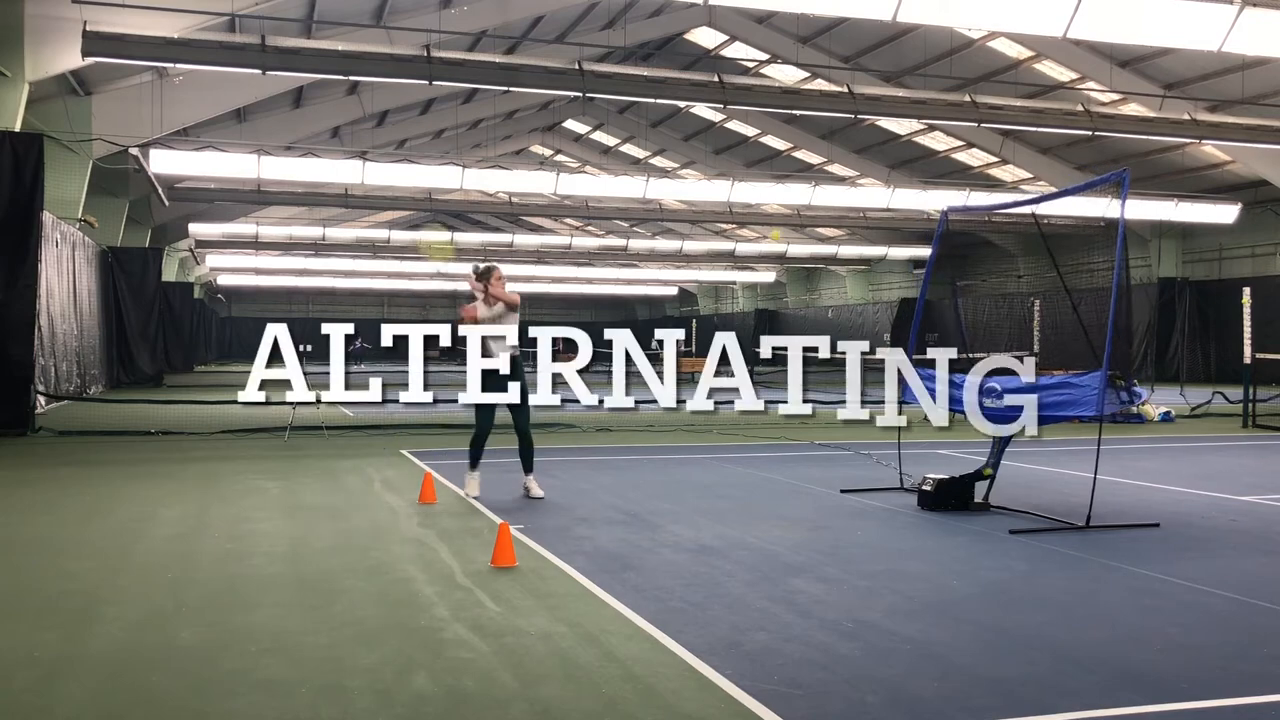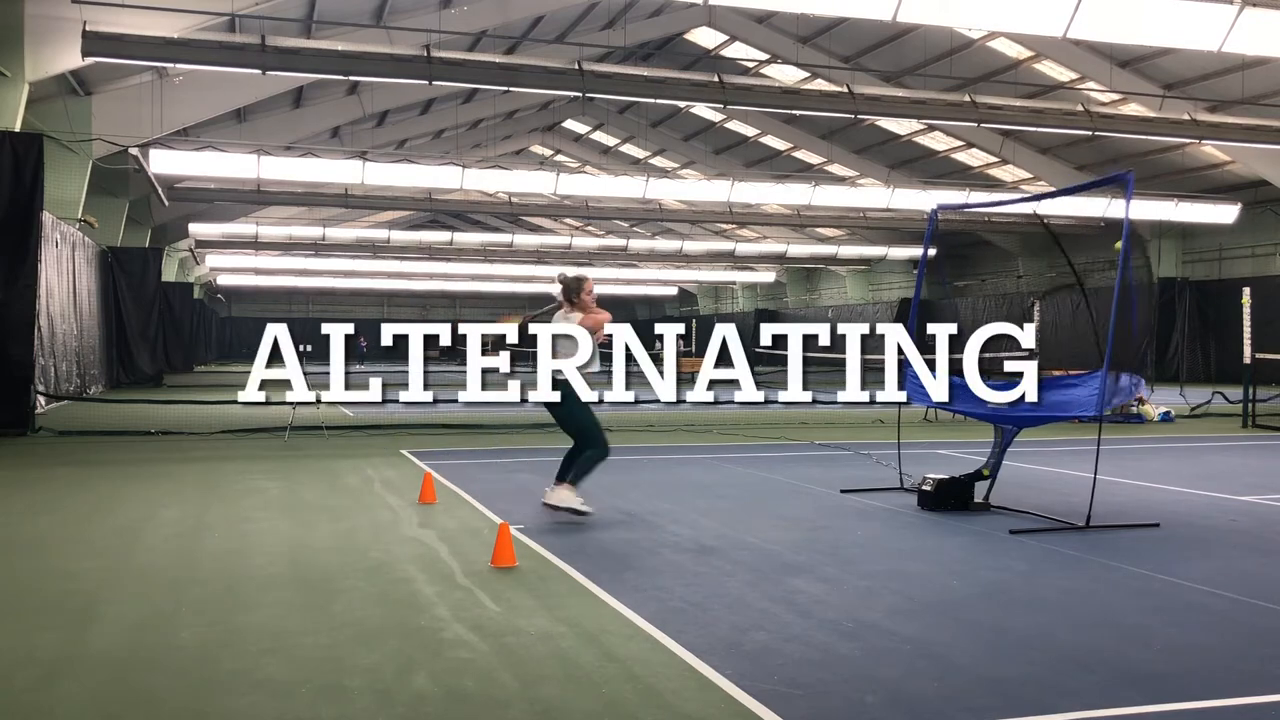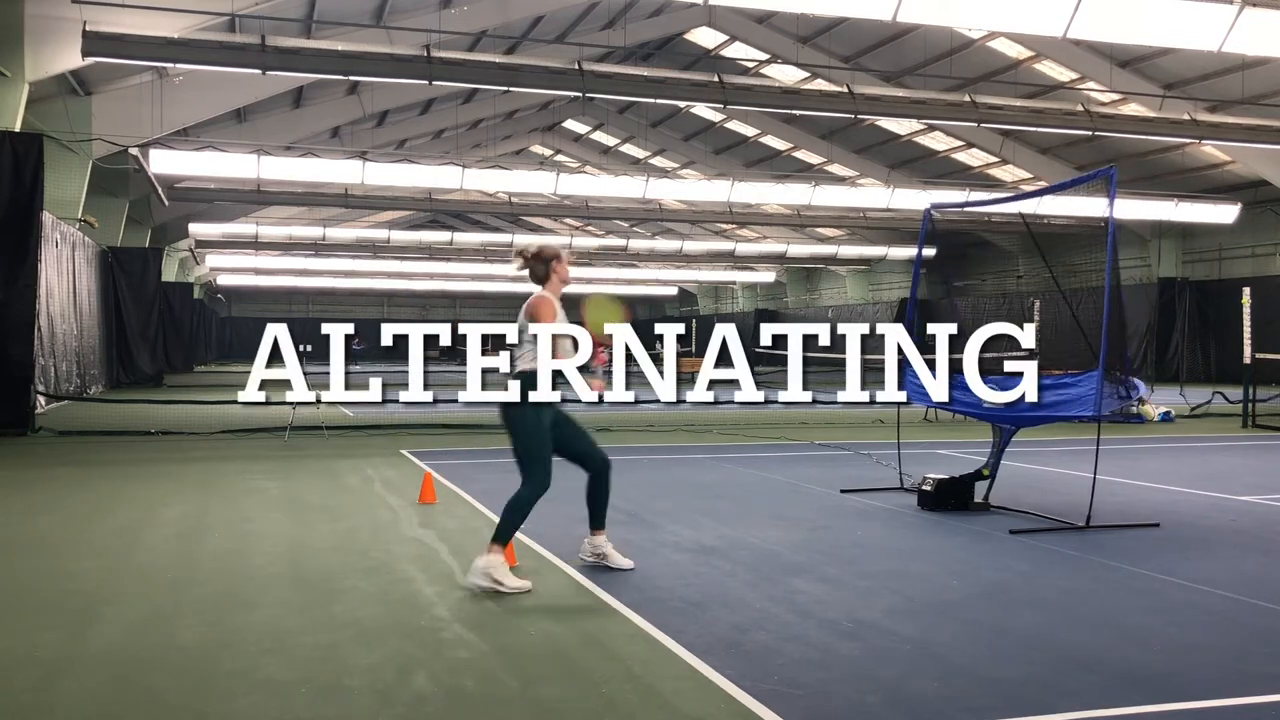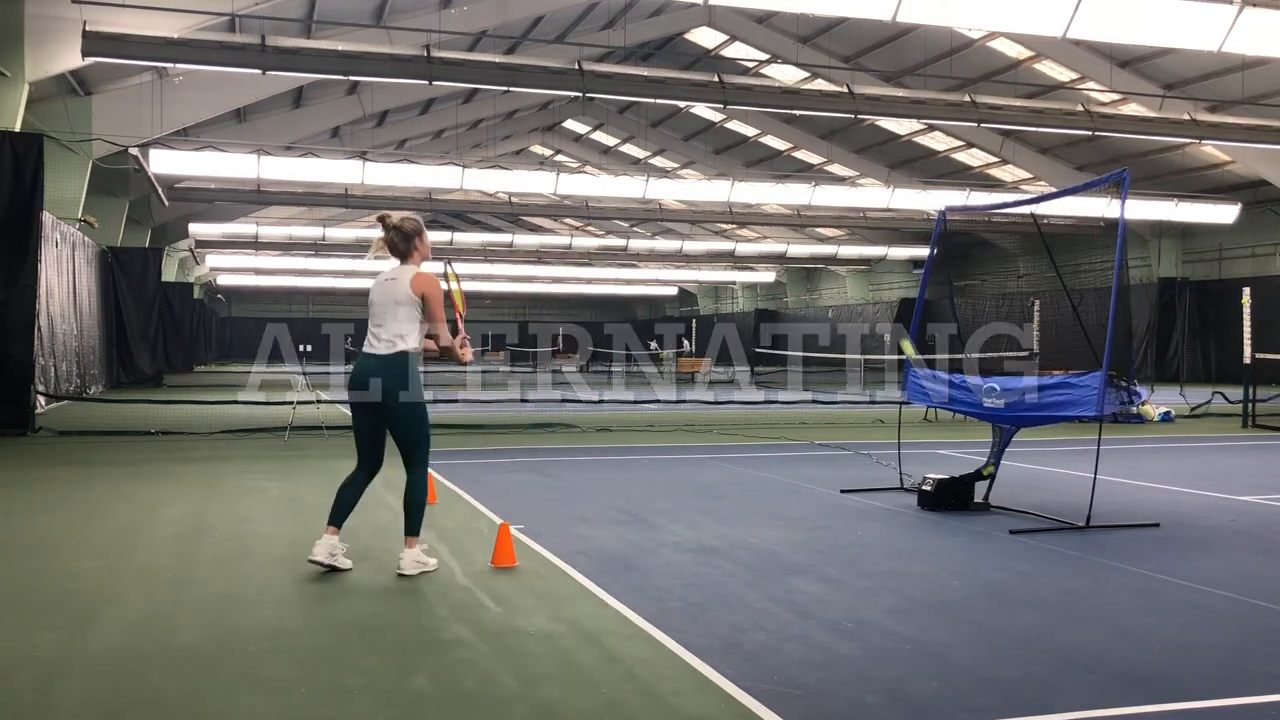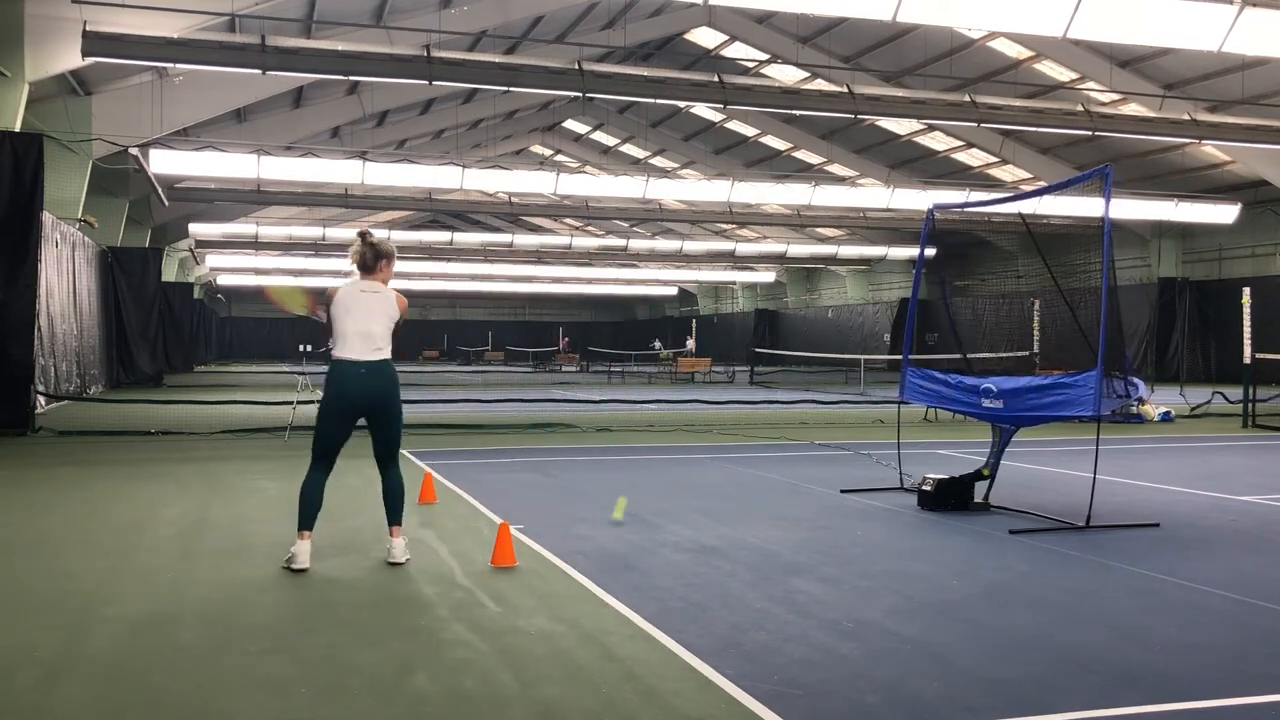
dt=1s
person 1, frame 1
left shoulder: (513, 301)
right shoulder: (473, 310)
left elbow: (510, 298)
left wrist: (487, 289)
right wrist: (468, 320)
left hip: (513, 368)
right hip: (487, 370)
left knee: (523, 428)
right knee: (483, 428)
left ankle: (529, 479)
right ankle: (472, 474)
person 1, frame 2
left shoulder: (561, 317)
right shoulder: (586, 321)
right elbow: (607, 316)
left wrist: (592, 340)
right wrist: (590, 309)
left hip: (557, 391)
right hip: (568, 394)
left knee: (583, 443)
right knee: (599, 447)
left ankle: (559, 488)
right ankle: (563, 491)
person 1, frame 3
left shoulder: (548, 303)
right shoulder: (545, 302)
right elbow: (558, 358)
right wrist: (589, 372)
left hip: (541, 402)
right hip: (525, 400)
left knee: (598, 463)
right knee: (538, 479)
left ankle: (596, 544)
right ankle: (490, 562)
person 1, frame 4
left shoulder: (379, 283)
right shoulder: (425, 281)
right elbow: (443, 341)
left wrist: (449, 347)
right wrist: (460, 354)
left hip: (363, 373)
right hip: (397, 376)
left knee: (366, 466)
right knee: (417, 466)
left ankle: (328, 542)
right ankle: (412, 552)
person 1, frame 5
left shoulder: (336, 294)
right shoulder: (398, 300)
left hip: (344, 379)
right hip: (383, 381)
left knee: (320, 466)
right knee: (389, 464)
left ankle: (303, 546)
right ankle: (397, 543)
